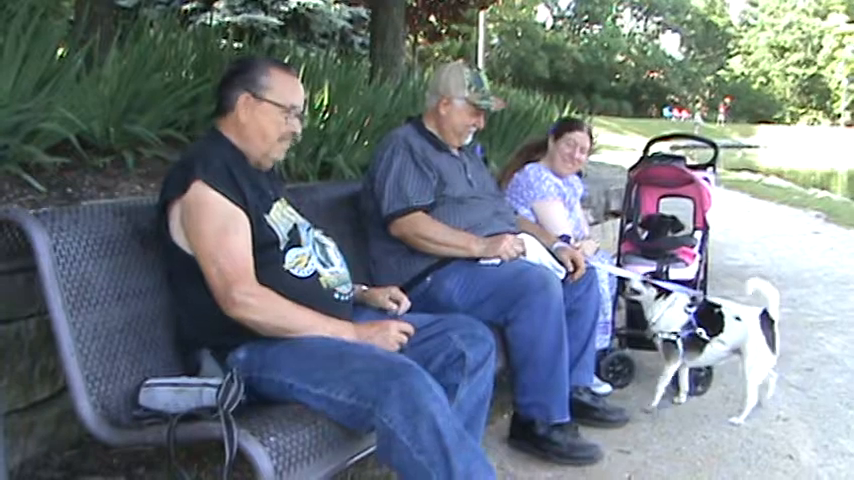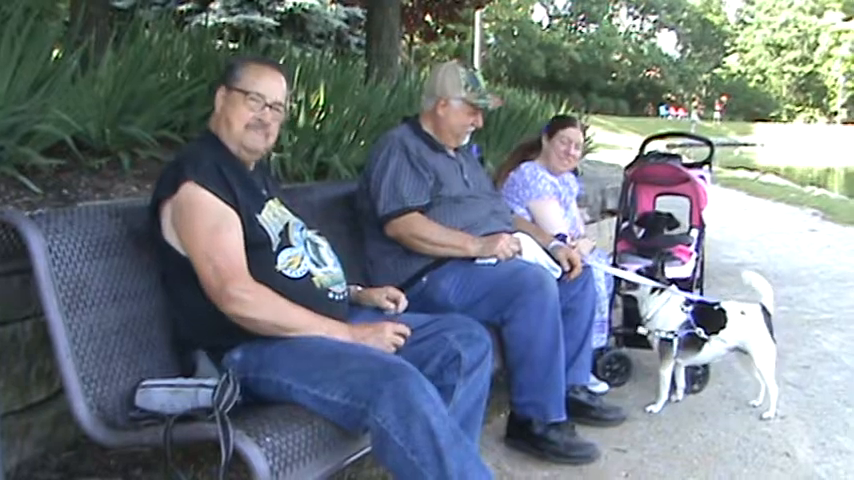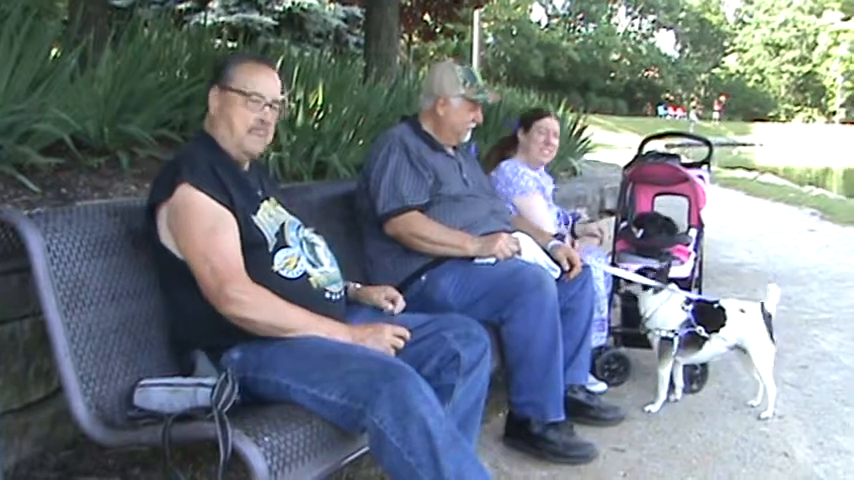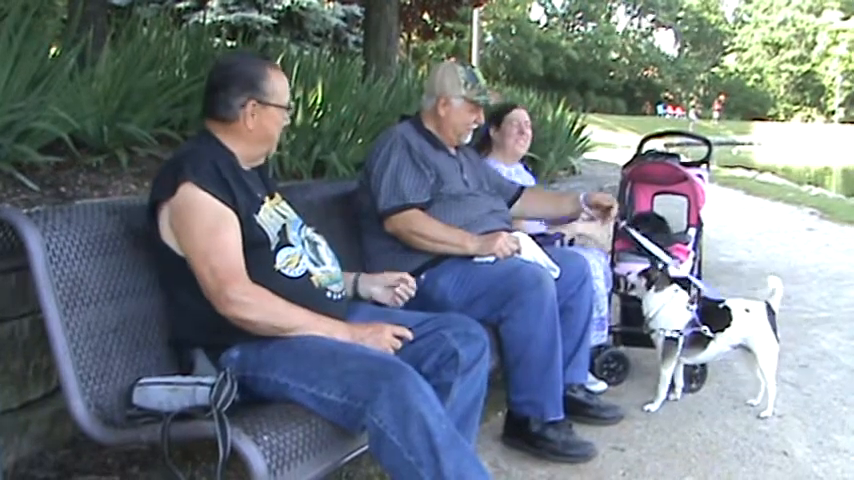
dt=0.4s
person 1, frame 1
left shoulder: (258, 170)
right shoulder: (206, 179)
right elbow: (241, 300)
left wrist: (361, 294)
right wrist: (354, 333)
left hip: (329, 321)
right hip: (261, 346)
left knee: (468, 342)
right knee: (403, 386)
person 1, frame 2
left shoulder: (255, 172)
right shoulder: (197, 180)
right elbow: (236, 297)
left wrist: (356, 295)
right wrist: (350, 335)
left hip: (323, 320)
right hip: (258, 347)
left knee: (466, 341)
right knee: (399, 387)
person 1, frame 3
left shoulder: (251, 171)
right shoulder: (193, 182)
right elbow: (235, 298)
left wrist: (353, 293)
right wrist: (350, 336)
left hip: (326, 320)
right hip: (257, 347)
left knee: (464, 341)
right knee: (396, 389)
person 1, frame 4
left shoulder: (248, 170)
right shoulder: (195, 181)
right elbow: (235, 299)
left wrist: (362, 284)
right wrist: (349, 335)
left hip: (322, 319)
right hip: (255, 347)
left knee: (463, 340)
right knee: (396, 387)
person 2, frame 1
left shoulder: (466, 153)
right shoulder: (405, 147)
left elbow: (503, 213)
right elbow: (404, 223)
left wrist: (555, 244)
right wrist: (480, 245)
left hip: (495, 260)
right hip: (435, 275)
left knee: (579, 275)
right knee: (538, 286)
left ankle: (574, 389)
right ankle: (539, 422)
person 2, frame 2
left shoulder: (461, 154)
right shoulder: (400, 148)
left elbow: (499, 212)
right elbow: (399, 224)
left wrist: (551, 243)
right wrist: (477, 245)
left hip: (489, 260)
right hip: (432, 275)
left knee: (576, 274)
right knee: (533, 285)
left ankle: (570, 388)
right ankle: (536, 421)
person 2, frame 3
left shoulder: (459, 153)
right shoulder: (400, 147)
left elbow: (500, 211)
right elbow: (399, 223)
left wrist: (550, 243)
right wrist: (475, 245)
left hip: (487, 259)
right hip: (431, 275)
left knee: (575, 272)
right knee: (532, 284)
left ankle: (569, 387)
right ankle: (535, 421)
person 2, frame 4
left shoulder: (463, 153)
right shoulder: (402, 144)
left elbow: (516, 198)
right elbow: (398, 220)
left wrist: (580, 201)
right wrist: (475, 242)
left hip: (485, 257)
right hip: (431, 272)
left knee: (574, 268)
right knee: (531, 284)
left ankle: (567, 386)
right ankle: (534, 419)
person 3, frame 1
left shoulder: (571, 181)
right shoulder: (537, 178)
left elbow: (582, 229)
right elbow: (562, 239)
left wrist: (588, 243)
right wrist: (582, 247)
left knee: (605, 263)
right knee: (593, 273)
person 3, frame 2
left shoulder: (566, 179)
right shoulder: (532, 177)
left elbow: (578, 227)
right elbow: (557, 238)
left wrist: (584, 242)
right wrist: (576, 246)
left knee: (601, 260)
right knee: (589, 271)
person 3, frame 3
left shoulder: (539, 174)
right shoulder: (514, 174)
left elbow: (548, 227)
right elbow: (546, 232)
left wrist: (577, 230)
right wrist: (570, 233)
left knee: (597, 259)
person 3, frame 4
left shoulder: (517, 170)
right shoulder: (493, 173)
right elbow: (522, 228)
left wrist: (564, 230)
left knee: (595, 258)
right knee: (585, 265)
